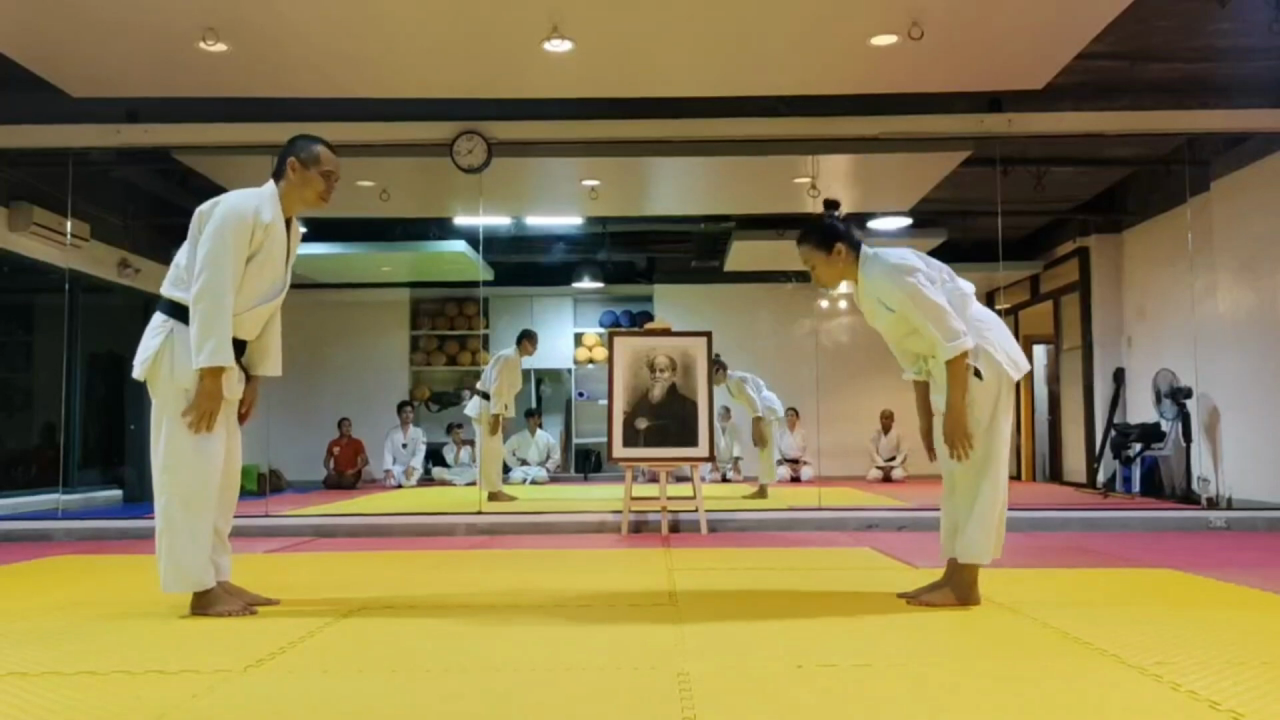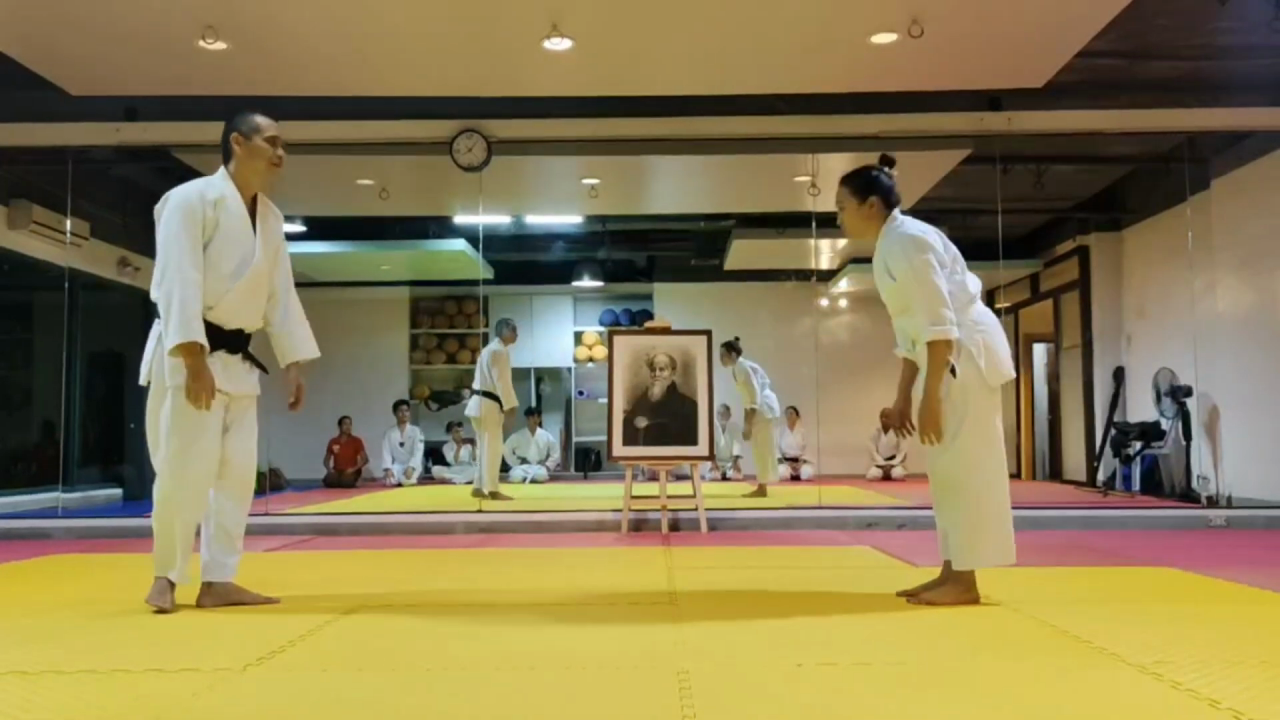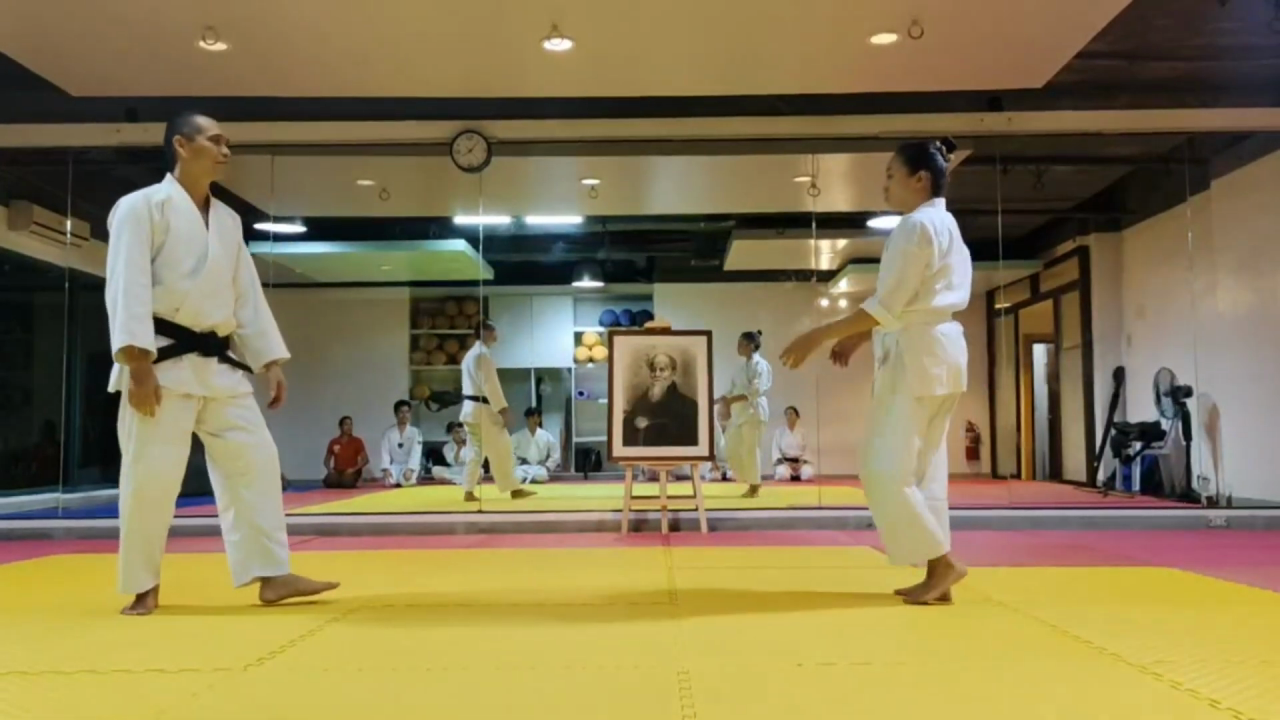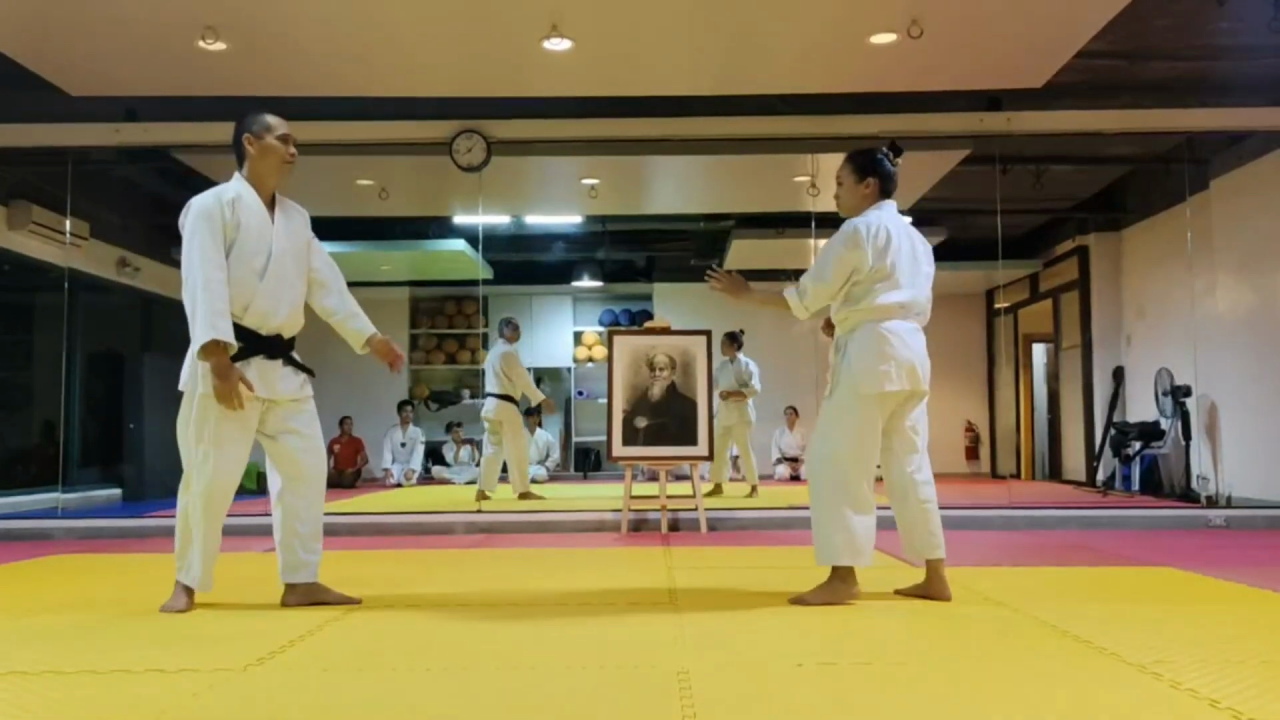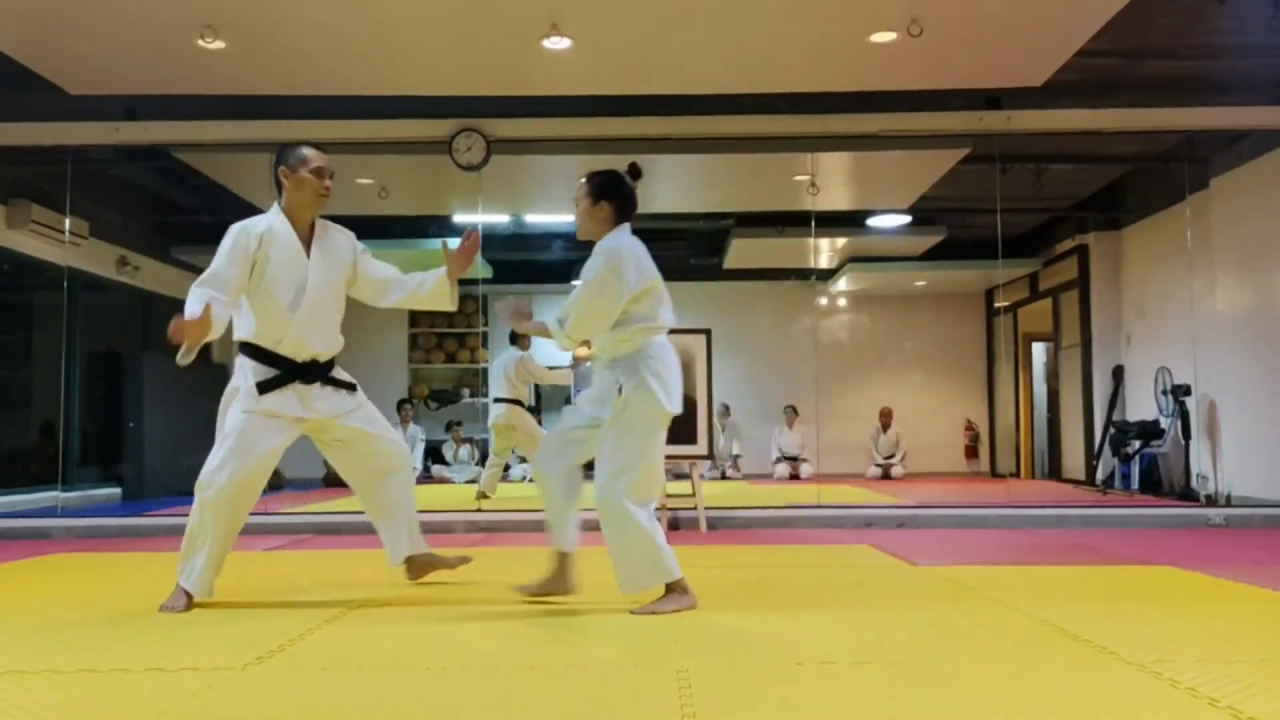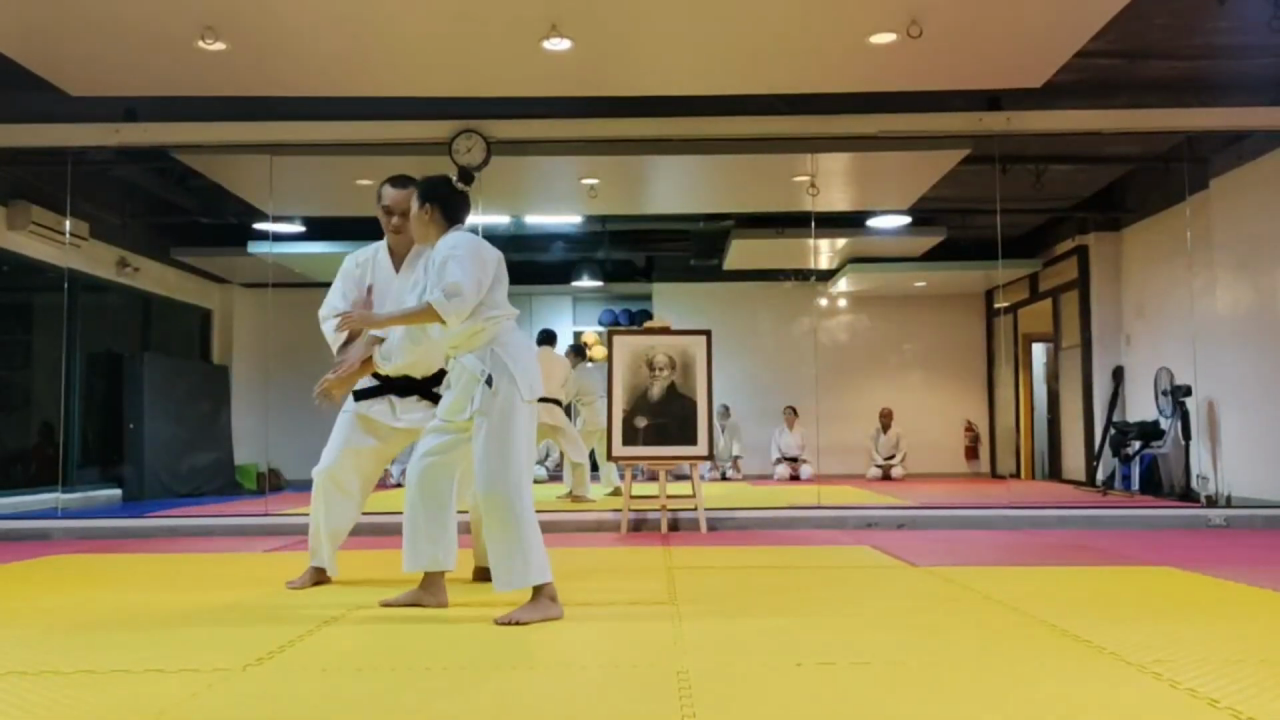
dt=0.7s
person 1, frame 1
left shoulder: (289, 230)
right shoulder: (239, 211)
right elbow: (210, 297)
left wrist: (253, 378)
right wrist: (210, 378)
left hip: (221, 356)
right hip: (184, 350)
left knee: (222, 472)
right knee: (191, 468)
left ankle: (216, 579)
right ankle: (201, 589)
person 1, frame 2
left shoulder: (270, 217)
right shoulder: (190, 199)
left elbow: (281, 293)
right elbow: (179, 282)
left wrist: (294, 363)
right wrist: (194, 358)
left hip: (236, 358)
right hip: (187, 354)
left knee: (236, 470)
right knee: (187, 465)
left ankle: (217, 581)
right ankle: (167, 578)
person 1, frame 3
left shoulder: (227, 219)
right shoulder: (141, 207)
left elbow: (248, 296)
right elbow: (127, 289)
left wrist: (272, 361)
right wrist: (137, 363)
left hip: (219, 363)
right hip: (165, 360)
left knee: (255, 461)
right knee: (151, 475)
left ankle: (272, 575)
right ankle: (143, 587)
person 1, frame 4
left shoulder: (296, 217)
right shoulder: (211, 207)
left elbow: (326, 285)
right elbow: (204, 286)
left wrist: (370, 338)
right wrist: (220, 359)
left hip: (282, 364)
right hip: (229, 361)
left knee: (305, 466)
right knee: (211, 473)
left ankle: (300, 580)
right ankle: (188, 582)
person 1, frame 5
left shoulder: (342, 242)
right shoulder: (250, 235)
left elbow: (391, 287)
right elbow: (213, 292)
left wrist: (447, 275)
right wrist: (200, 324)
left hip: (326, 382)
right hip: (265, 381)
left knee: (389, 456)
right knee: (227, 478)
left ankle: (414, 555)
right ankle: (190, 583)
person 1, frame 6
right shoulder: (359, 264)
right elbow: (331, 317)
right wrist: (354, 334)
left hip: (436, 392)
right hip: (378, 392)
right knee: (334, 472)
right ankle: (321, 563)
person 2, frame 1
left shoulder: (890, 271)
right shoulder: (865, 287)
left elbow: (952, 337)
right elbow: (914, 354)
left wrist: (955, 411)
right wrist: (929, 413)
left hip: (982, 355)
right hip: (956, 365)
left knee: (976, 467)
right knee: (959, 472)
left ankle: (965, 583)
right ankle: (955, 574)
person 2, frame 2
left shoulder: (906, 240)
right shoulder: (890, 247)
left elbow: (939, 325)
right elbow: (914, 326)
left wrist: (928, 397)
right wrist: (904, 395)
left hip: (967, 354)
right hip: (952, 357)
left knee: (969, 467)
right knee: (949, 468)
left ankle: (964, 581)
right ankle: (951, 573)
person 2, frame 3
left shoulder: (917, 225)
right shoulder: (945, 226)
left elbow: (886, 305)
left wrist: (816, 336)
right wrist: (858, 336)
left hip: (916, 356)
right hip: (937, 352)
left knee: (887, 469)
right knee: (922, 466)
left ankle: (942, 563)
right ankle: (937, 574)
person 2, frame 4
left shoulder: (859, 230)
right shoulder: (915, 238)
left elbow: (807, 296)
left wrist: (745, 293)
left hip: (872, 352)
right hip: (910, 351)
left knee: (835, 462)
right knee: (909, 465)
left ankle: (842, 576)
right ankle: (935, 576)
person 2, frame 5
left shoulder: (612, 253)
right shoulder: (627, 251)
left elbow: (575, 326)
left wrist: (526, 323)
left hip: (640, 377)
right hip: (616, 377)
left knee: (621, 491)
right knee: (555, 455)
left ankle: (676, 589)
right ankle: (562, 570)
person 2, frame 6
left shoulder: (461, 247)
right shoulder: (441, 260)
left elbow: (453, 306)
right elbow: (412, 334)
left wrist: (383, 319)
right wrist: (353, 370)
left hip: (499, 369)
right hip: (470, 376)
left knee: (500, 482)
right knee: (428, 469)
left ankle: (545, 597)
right ankle: (432, 585)
